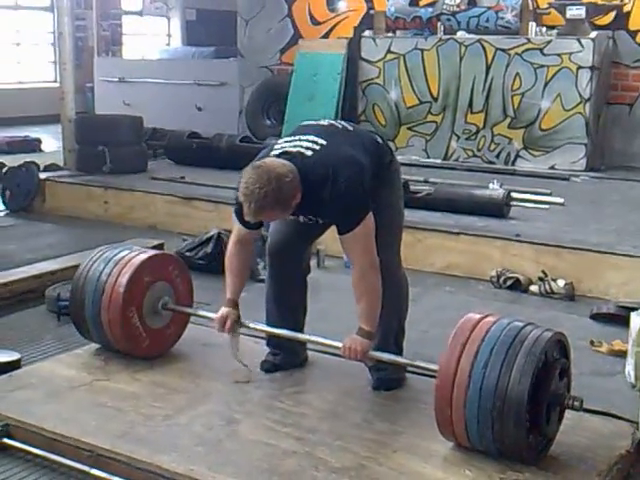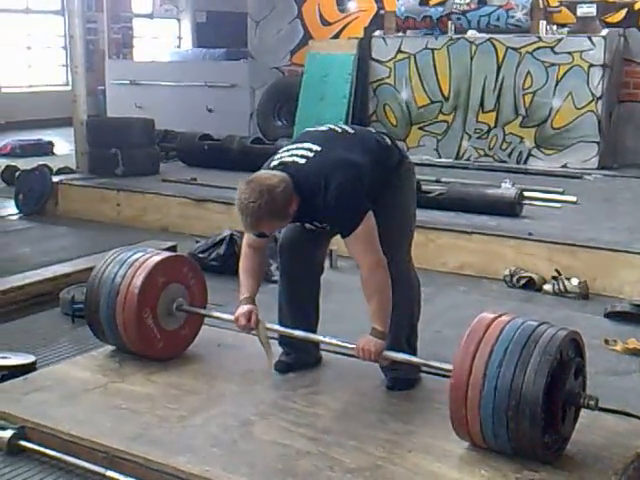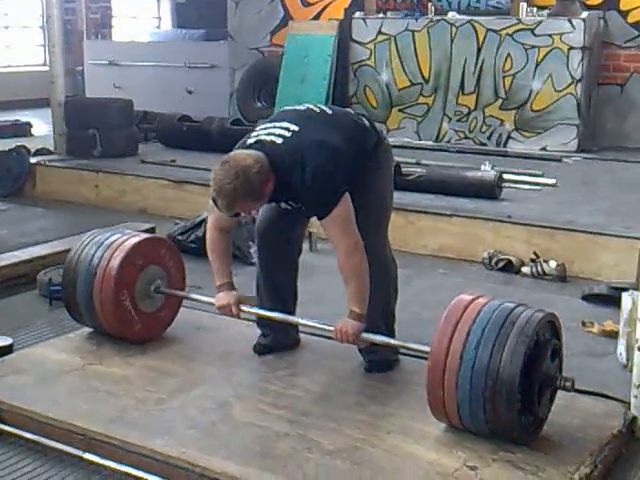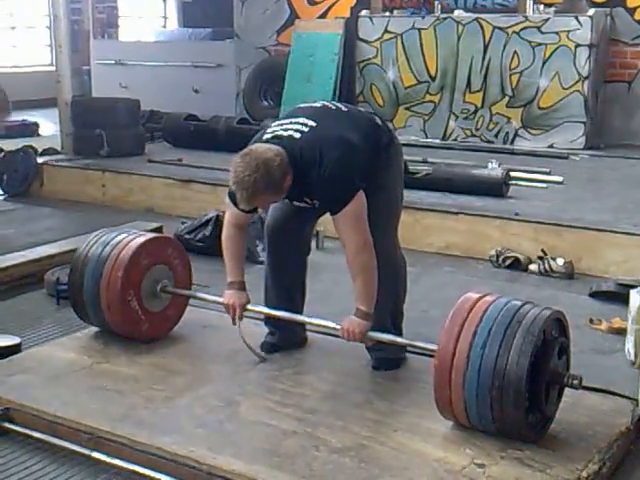
dt=0.5s
person 1, frame 1
left shoulder: (341, 188)
right shoulder: (254, 187)
left elbow: (365, 264)
right elbow: (240, 242)
left wrist: (365, 333)
right wrist: (231, 303)
left hip: (376, 173)
right hip: (310, 171)
left knee: (384, 263)
right knee: (280, 252)
right ankle: (285, 348)
person 1, frame 2
left shoulder: (337, 194)
right shoulder: (263, 194)
left elbow: (372, 264)
right elbow: (253, 246)
left wrist: (378, 332)
right wrist: (246, 299)
left hip: (388, 173)
left knee: (394, 262)
right knee: (292, 251)
left ankle: (401, 359)
right ankle: (299, 348)
person 1, frame 3
left shoulder: (314, 175)
right shoulder: (237, 174)
left elbow: (348, 246)
right elbow: (217, 227)
left wrist: (356, 315)
right wrist: (224, 286)
left hip: (366, 155)
left knee: (370, 244)
right knee: (270, 232)
left ankle: (379, 341)
right ankle: (277, 330)
person 1, frame 4
left shoulder: (331, 171)
right shoulder: (252, 170)
left elbow: (358, 245)
right elbow: (234, 224)
left wrist: (363, 314)
right wrist: (235, 284)
left hip: (377, 155)
left knee: (380, 243)
right knee: (279, 230)
left ankle: (386, 339)
right ankle: (285, 328)
